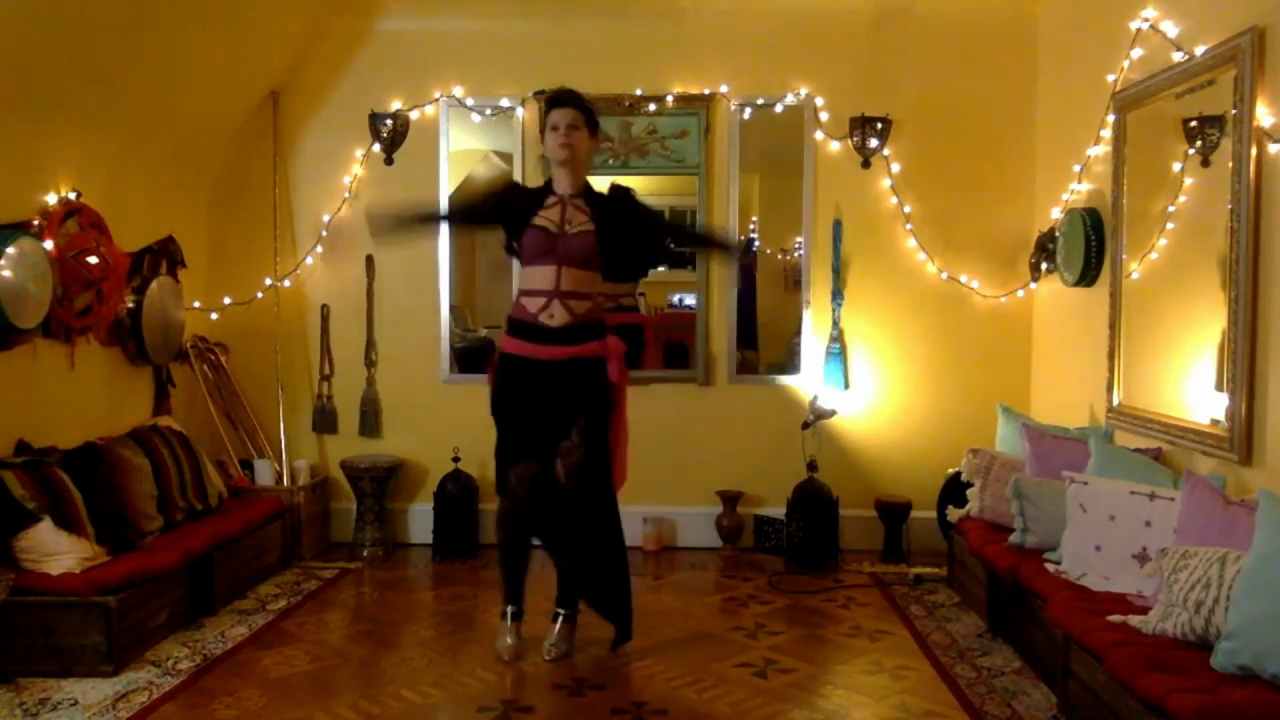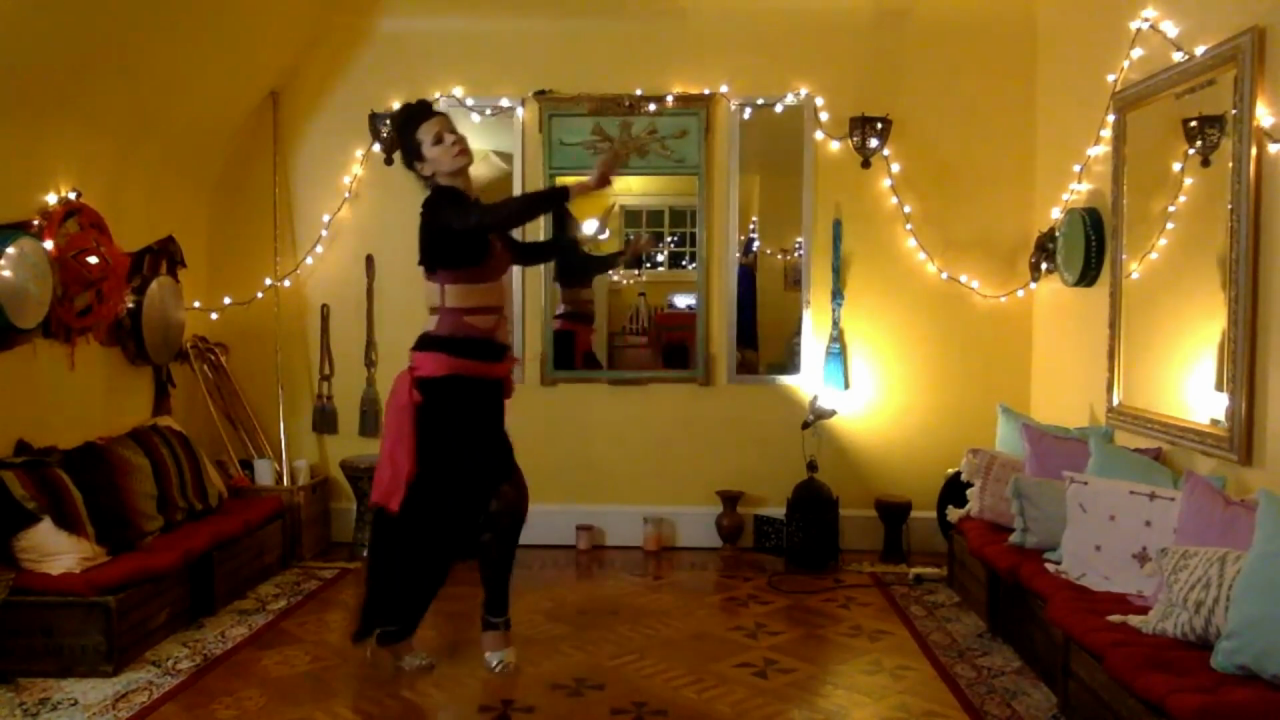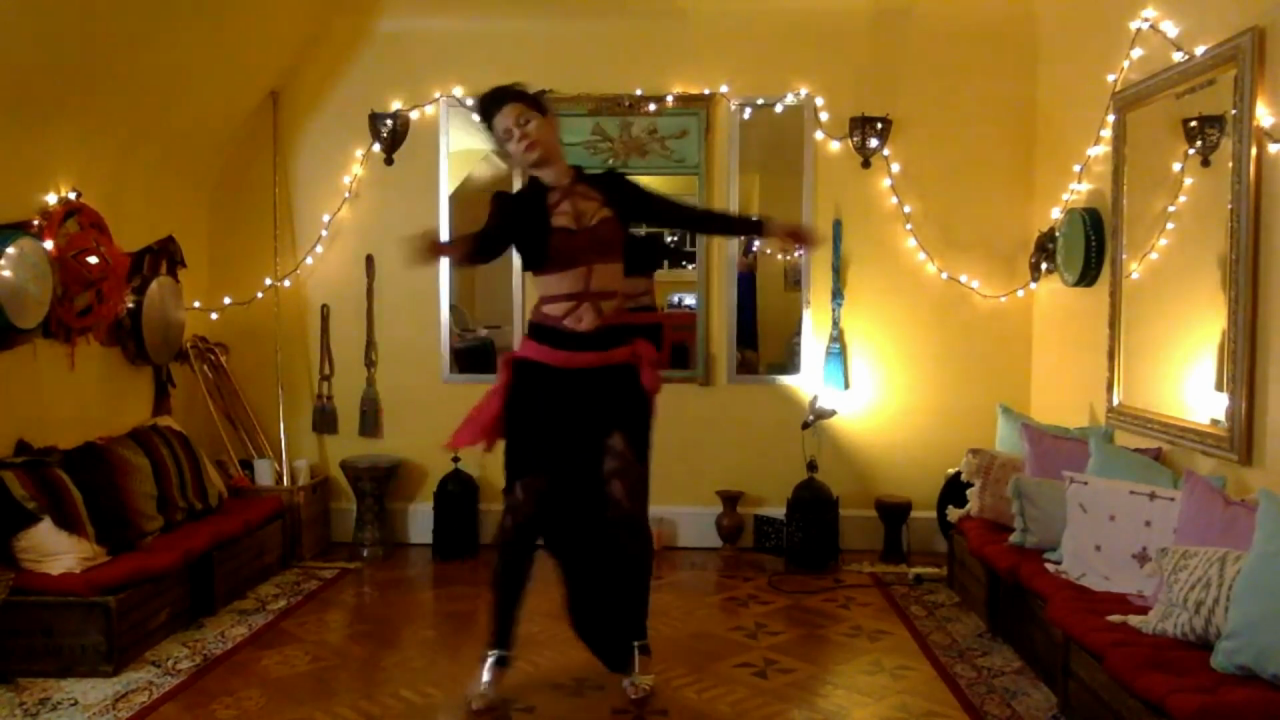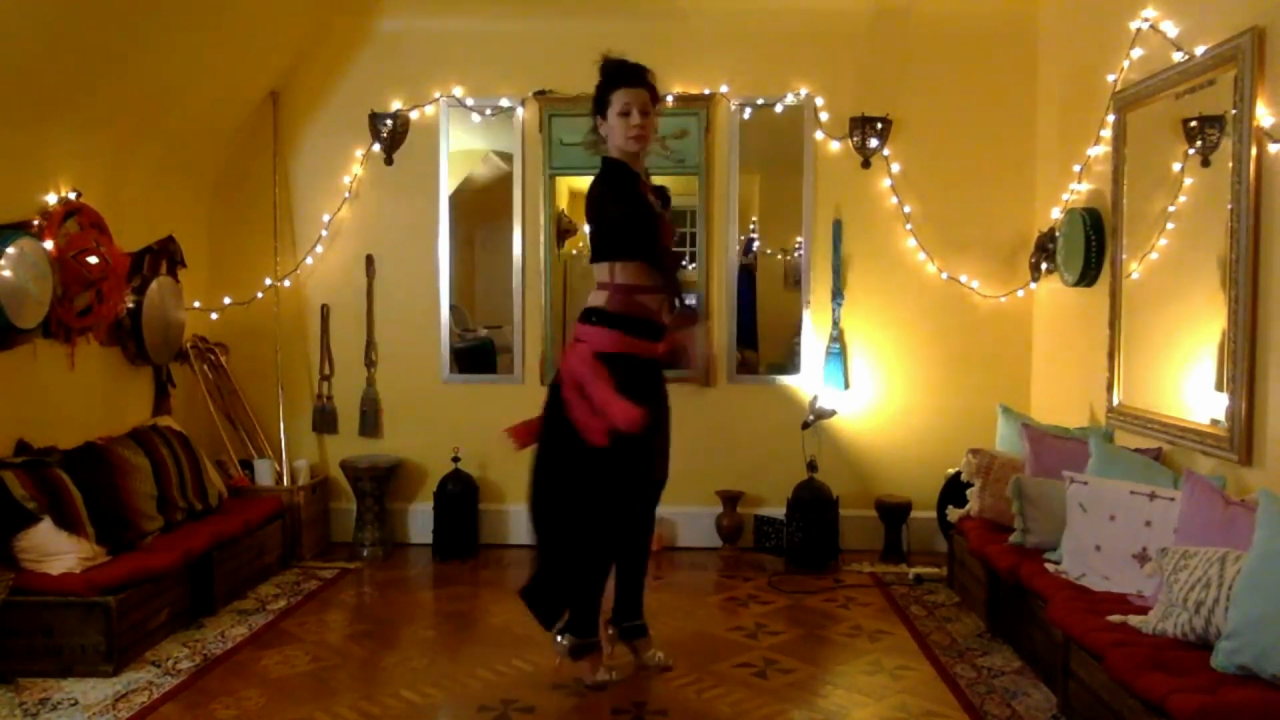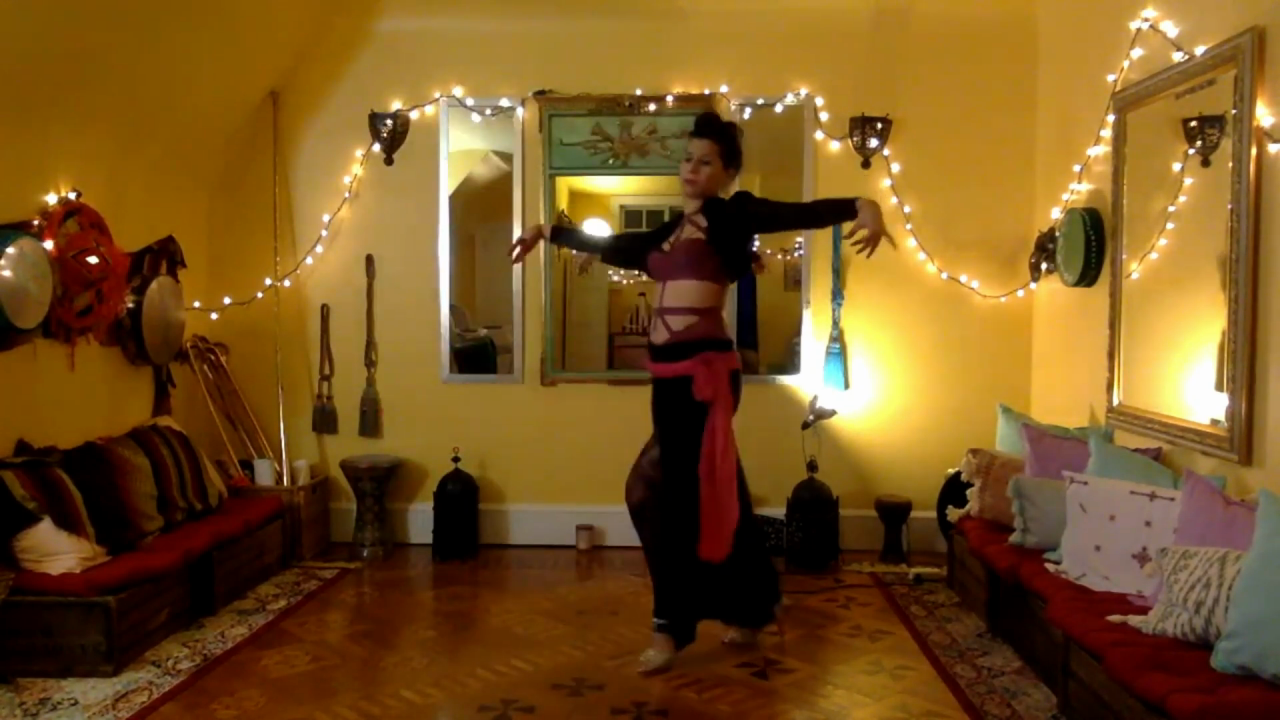
dt=1s
person 1, frame 1
left shoulder: (611, 208)
right shoulder: (518, 202)
left elbow: (675, 233)
right elbow: (459, 213)
left wrist: (736, 251)
right wrist: (389, 223)
left hip: (581, 360)
right hip: (523, 358)
left knee: (573, 488)
right knee: (517, 486)
left ankle: (566, 615)
right ankle: (511, 612)
person 1, frame 2
left shoulder: (468, 213)
right shoulder: (442, 207)
left elbow: (515, 249)
right elbow: (502, 215)
left wrist: (578, 246)
right wrist: (573, 190)
left hip: (477, 373)
right hip: (449, 373)
left knee: (452, 506)
right knee: (501, 499)
person 1, frame 3
left shoulder: (609, 189)
right shoulder: (518, 205)
left elbow: (690, 215)
right elbow: (487, 246)
left wrist: (764, 228)
right wrist: (448, 253)
left hip: (616, 366)
right hip: (545, 366)
left knee: (623, 510)
right knee: (524, 510)
left ankle: (634, 648)
right ankle: (497, 651)
person 1, frame 4
left shoulder: (646, 191)
right shoulder: (612, 186)
right elbow: (651, 260)
left wrist: (673, 318)
right wrist: (682, 313)
left hip: (646, 354)
right hip: (610, 351)
left knee: (642, 496)
right knee: (607, 497)
left ankle: (630, 624)
right ankle: (578, 635)
person 1, frame 5
left shoulder: (733, 215)
right shoulder: (671, 230)
left elbow: (801, 215)
right elbow: (614, 247)
left wrist: (863, 208)
right wrist: (552, 233)
left hip: (702, 371)
right hip: (669, 372)
left knee: (647, 492)
right knee: (705, 493)
left ankle: (669, 624)
right ankle: (756, 603)
